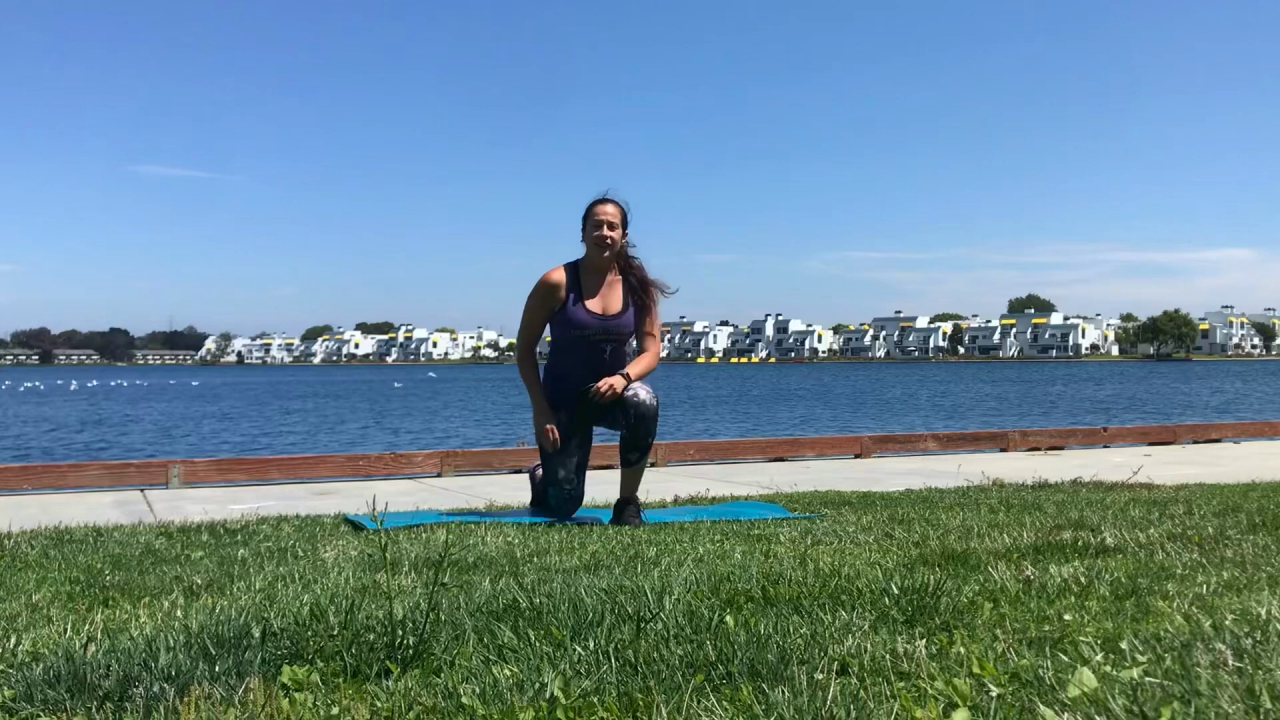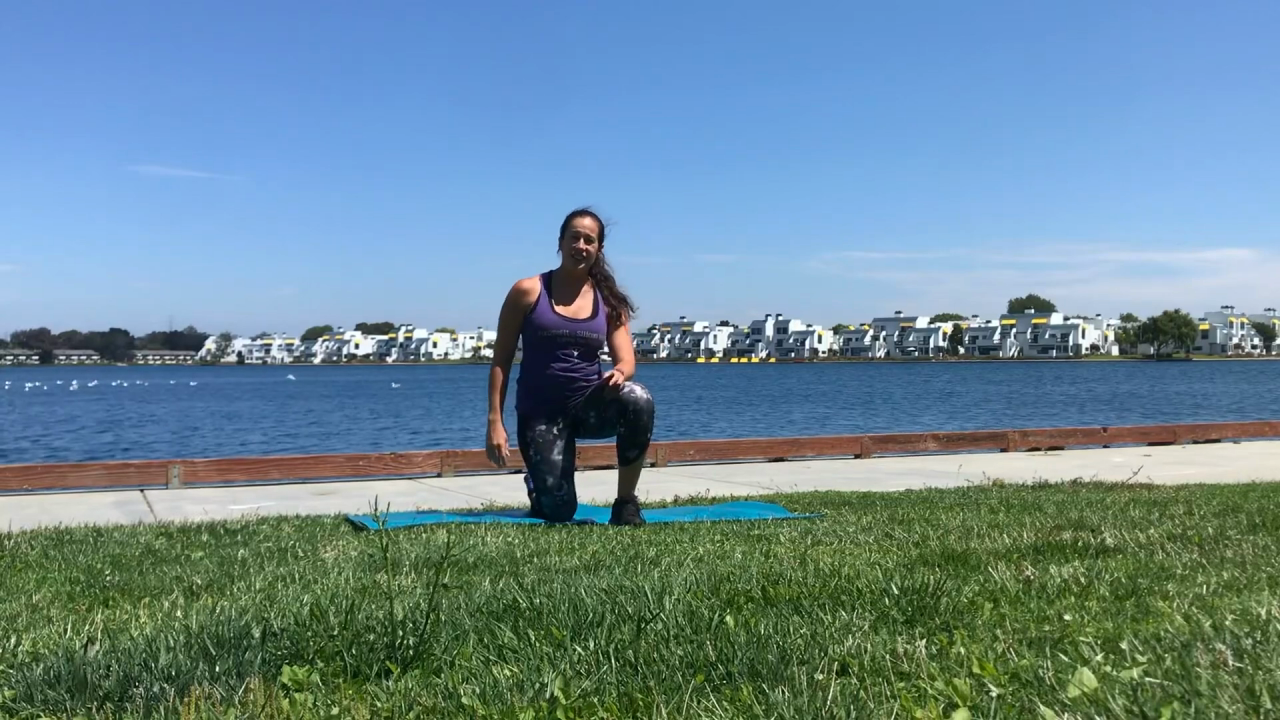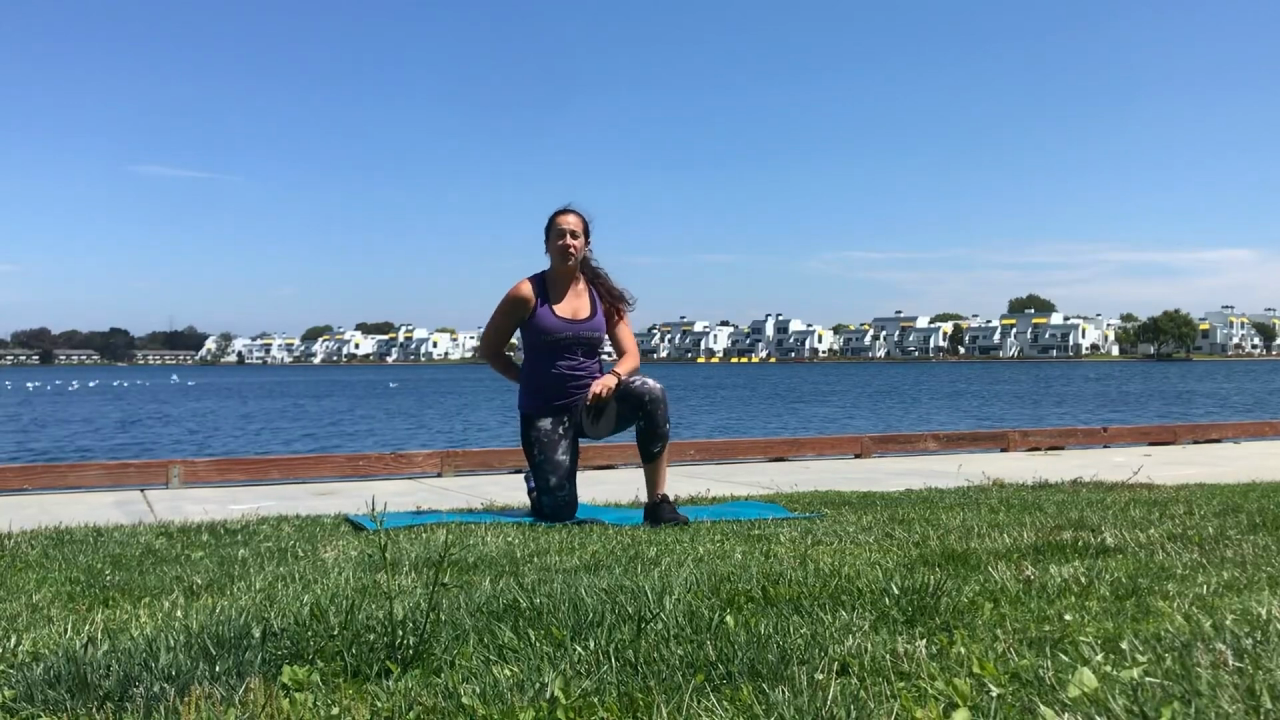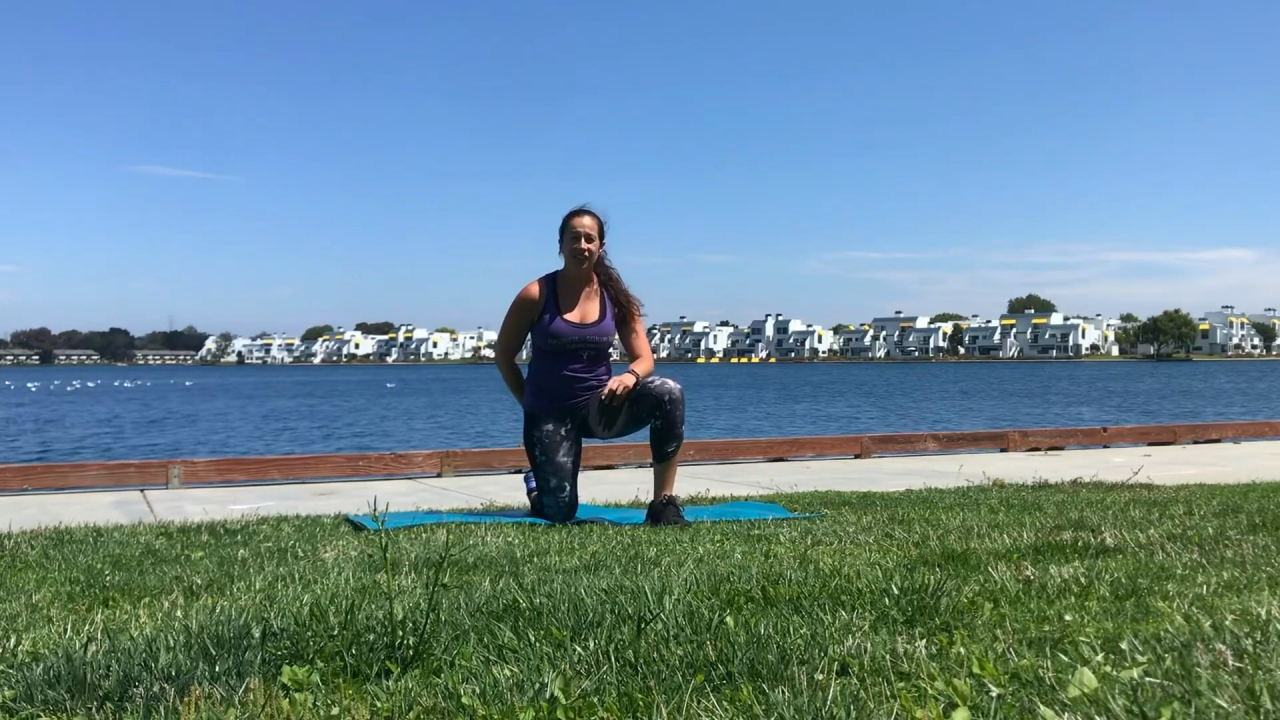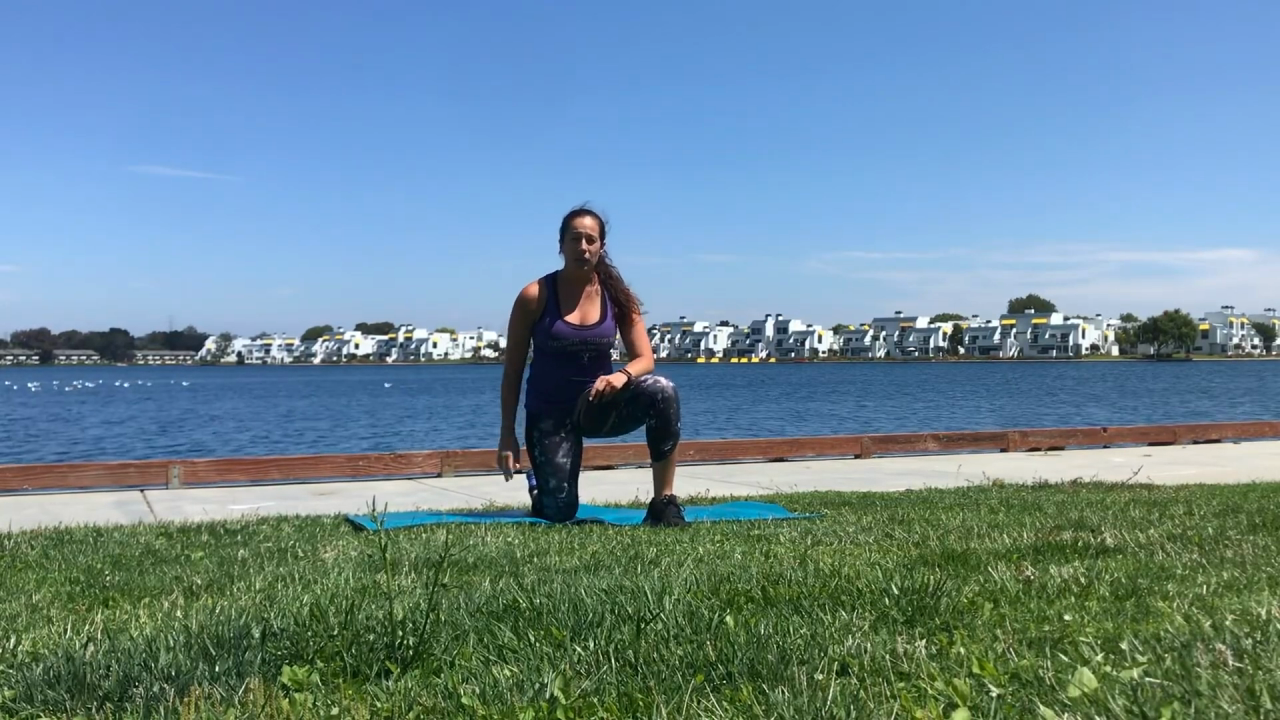
dt=1s
person 1, frame 1
left shoulder: (640, 285)
right shoulder: (556, 282)
left elbow: (651, 351)
right elbow: (525, 349)
left wrist: (623, 377)
right wrist: (540, 409)
left hip: (613, 389)
right hip: (563, 401)
left knee: (643, 402)
right knee: (565, 504)
left ankle: (628, 502)
right ankle: (542, 479)
person 1, frame 2
left shoulder: (609, 300)
right shoulder: (528, 291)
left elbow: (627, 360)
right elbow: (501, 360)
left wrist: (619, 373)
right wrist: (495, 421)
left hip: (590, 404)
right hip: (540, 413)
left knee: (638, 399)
right knee: (559, 511)
left ankle: (626, 502)
right ankle: (537, 485)
person 1, frame 3
left shoulder: (603, 295)
right shoulder: (527, 294)
left elbow: (631, 355)
right elbow: (489, 348)
left wrist: (613, 377)
right wrist: (531, 382)
left hip: (593, 403)
right hip: (545, 412)
left knee: (649, 392)
right knee: (559, 511)
left ankle: (657, 503)
right ankle: (537, 484)
person 1, frame 4
left shoulder: (616, 296)
right shoulder: (536, 295)
left elbow: (644, 359)
right elbow: (504, 355)
left wrist: (629, 376)
right wrist: (530, 403)
left hip: (599, 405)
right hip: (550, 414)
left knee: (667, 392)
right knee: (559, 512)
left ankle: (664, 503)
right ankle: (536, 487)
person 1, frame 5
left shoulder: (617, 295)
right shoulder: (535, 296)
left elbow: (645, 359)
right elbow: (513, 368)
left wrist: (623, 376)
right wrist: (508, 433)
left hip: (600, 405)
right hip: (550, 414)
left knee: (661, 391)
right knee: (560, 512)
left ankle: (664, 502)
right ankle: (540, 488)
